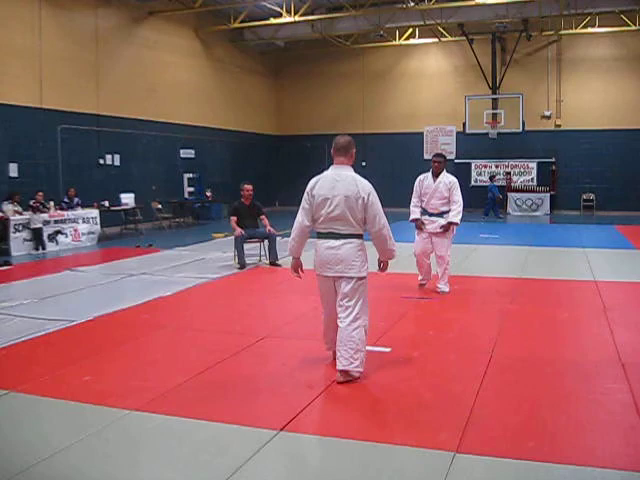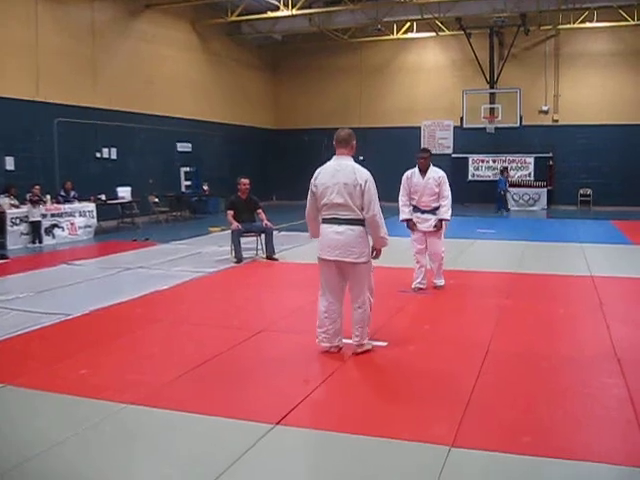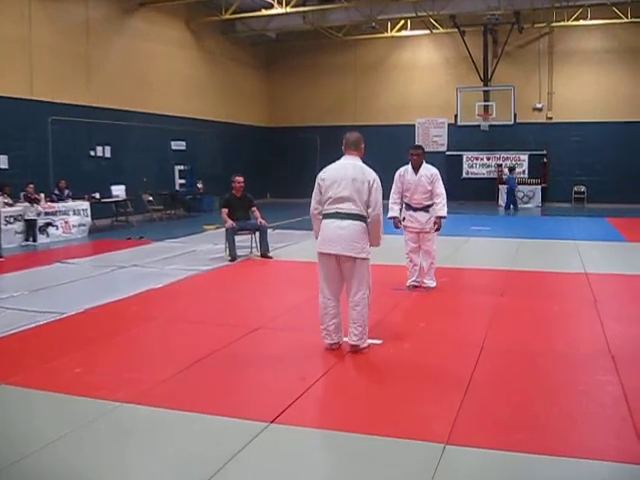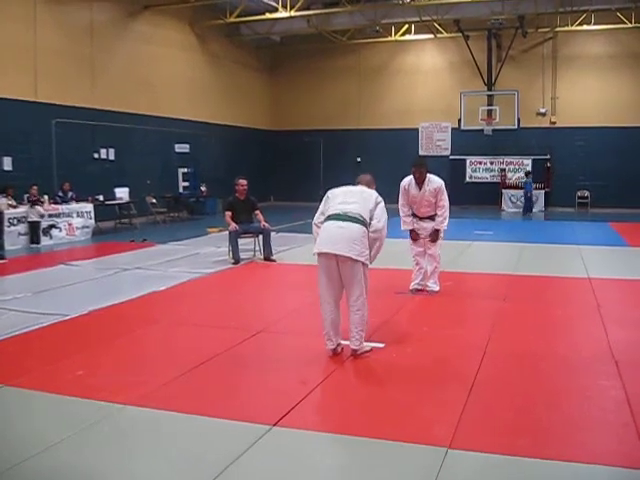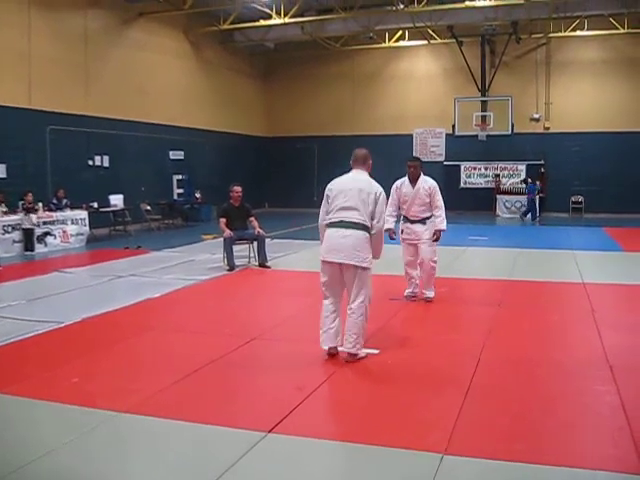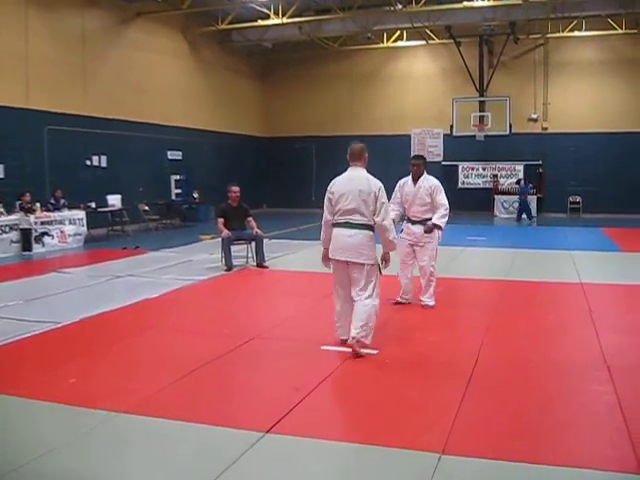
dt=0.5s
person 1, frame 1
left shoulder: (315, 183)
right shoulder: (362, 185)
left elbow: (303, 223)
right elbow: (378, 225)
left wrist: (295, 254)
right wrist: (386, 253)
left hip: (324, 251)
right hip: (351, 252)
left knee: (330, 308)
right knee: (351, 312)
left ankle: (335, 351)
right ankle: (347, 366)
person 1, frame 2
left shoulder: (319, 173)
right shoulder: (361, 174)
left elbow: (311, 212)
right elbow: (372, 213)
left wrist: (319, 233)
right wrist: (378, 241)
left hip: (328, 237)
right hip: (353, 238)
left knee: (329, 295)
right knee: (361, 295)
left ankle: (329, 342)
right ankle: (359, 342)
person 1, frame 3
left shoulder: (326, 172)
right shoulder: (369, 175)
left elbow: (315, 209)
right elbow: (375, 214)
right wrist: (373, 241)
left hip: (328, 233)
right hip: (354, 233)
left knee: (328, 292)
right knee: (358, 292)
left ankle: (332, 338)
right ankle: (357, 340)
person 1, frame 4
left shoulder: (334, 191)
right shoulder: (375, 197)
left elbow: (317, 221)
right elbow: (379, 229)
left wrist: (323, 246)
right wrist: (369, 257)
left hip: (328, 235)
right hip: (355, 237)
left knee: (328, 297)
right knee: (357, 297)
left ankle: (333, 345)
right ankle: (357, 345)
person 1, frame 5
left shoulder: (334, 184)
right shoulder: (375, 188)
left elbow: (322, 219)
right elbow: (378, 226)
right wrist: (373, 254)
left hip: (332, 240)
right hip: (357, 242)
left knee: (330, 296)
right knee: (357, 299)
left ankle: (330, 344)
right ankle: (352, 349)
person 1, frame 6
left shoulder: (335, 183)
right shoulder: (374, 184)
left elbow: (327, 219)
right elbow: (382, 220)
left wrist: (325, 246)
right wrist: (387, 248)
left hip: (339, 239)
right hip: (362, 241)
left knee: (342, 293)
right knee: (366, 294)
left ankle: (344, 334)
right ankle: (357, 337)
person 2, frame 1
left shoulder: (451, 181)
right shoulder: (421, 179)
left elbow: (457, 203)
right elbow: (415, 200)
left wrist: (450, 222)
right wrist: (417, 219)
left hip: (443, 221)
right hip: (424, 221)
left knee: (443, 255)
right knee: (420, 252)
left ankle: (442, 285)
right ankle: (424, 278)
person 2, frame 2
left shoulder: (440, 175)
right shoulder: (408, 175)
left elbow: (445, 198)
right elbow: (404, 198)
left wrist: (441, 219)
right wrist: (408, 219)
left hip: (434, 217)
right hip: (417, 218)
left knee: (437, 252)
right knee: (418, 252)
left ankle: (439, 280)
right ankle: (419, 282)
person 2, frame 3
left shoulder: (432, 172)
right shoulder: (401, 172)
left elbow: (440, 196)
right elbow: (395, 195)
left wrist: (439, 217)
right wrist: (395, 216)
left hip: (428, 215)
right hip: (409, 215)
left knee: (428, 250)
right knee: (411, 250)
left ankle: (428, 281)
right ankle: (413, 280)
person 2, frame 4
left shoulder: (437, 183)
right shoulder: (405, 184)
left elbow: (443, 208)
right elbow: (404, 208)
left wrist: (437, 229)
right wrist: (410, 229)
left hip: (433, 222)
right hip: (416, 222)
left knee: (433, 255)
right knee: (417, 255)
left ankle: (432, 285)
right ankle: (417, 284)
person 2, frame 5
left shoulder: (430, 184)
right shoulder: (398, 185)
left elbow: (438, 207)
right elbow: (392, 207)
left wrist: (439, 228)
right wrist: (390, 226)
left hip: (426, 227)
right hip: (407, 227)
left knee: (428, 261)
right knee: (409, 262)
left ankle: (428, 292)
right ankle: (412, 291)
person 2, frame 6
left shoulder: (433, 184)
right shoulder: (402, 183)
left elbow: (443, 207)
right elbow: (396, 205)
left wrist: (434, 224)
right wrist: (391, 220)
left hip: (427, 229)
right hip: (408, 228)
left knee: (426, 266)
right knee: (404, 263)
left ankle: (427, 299)
right ankle: (404, 296)
